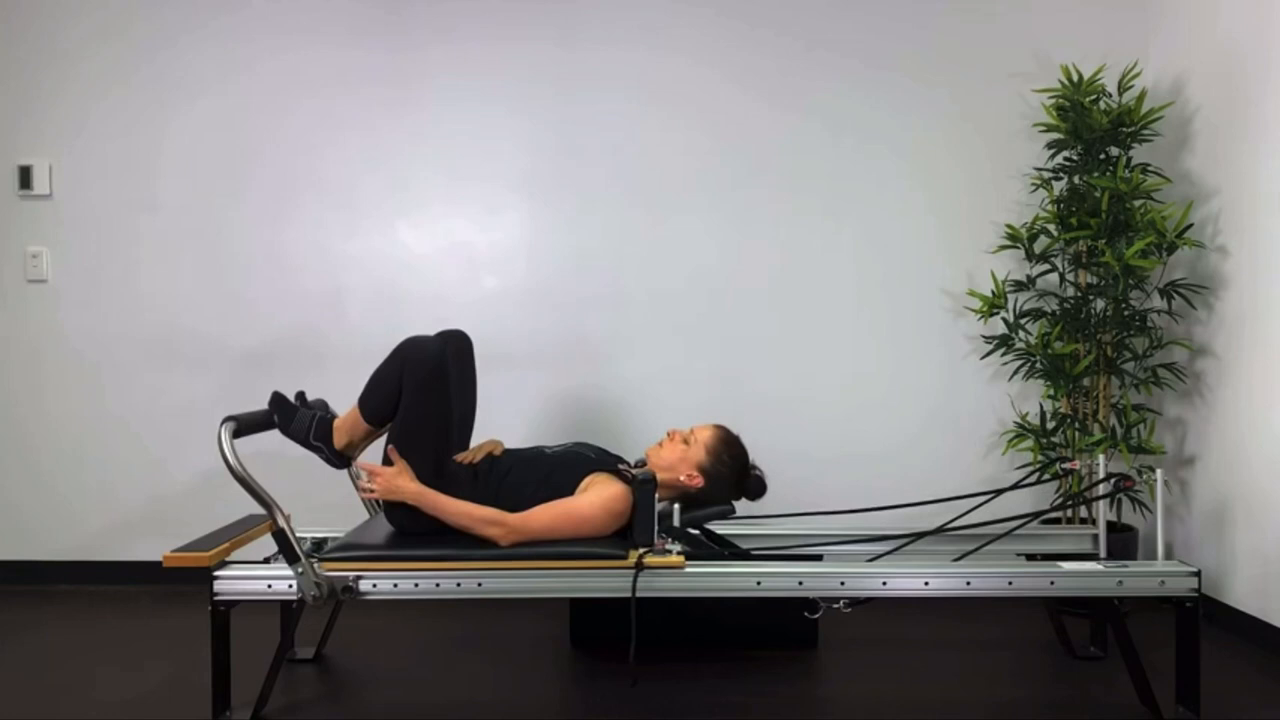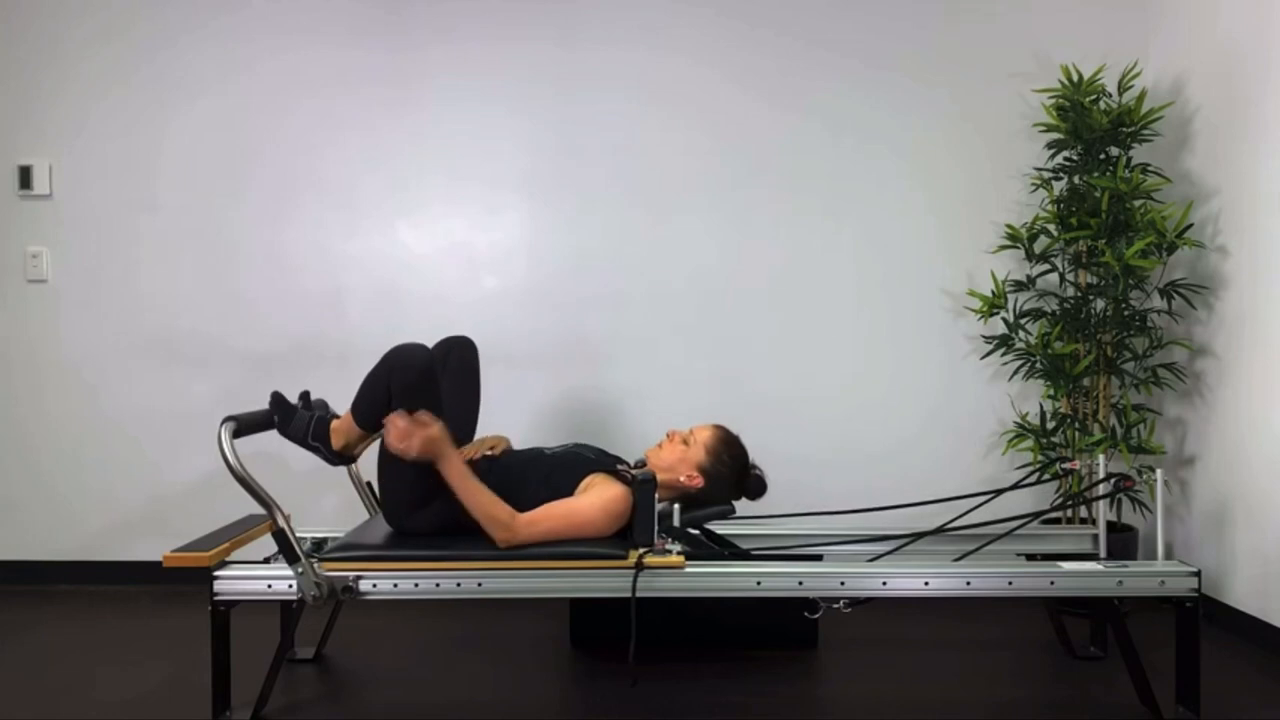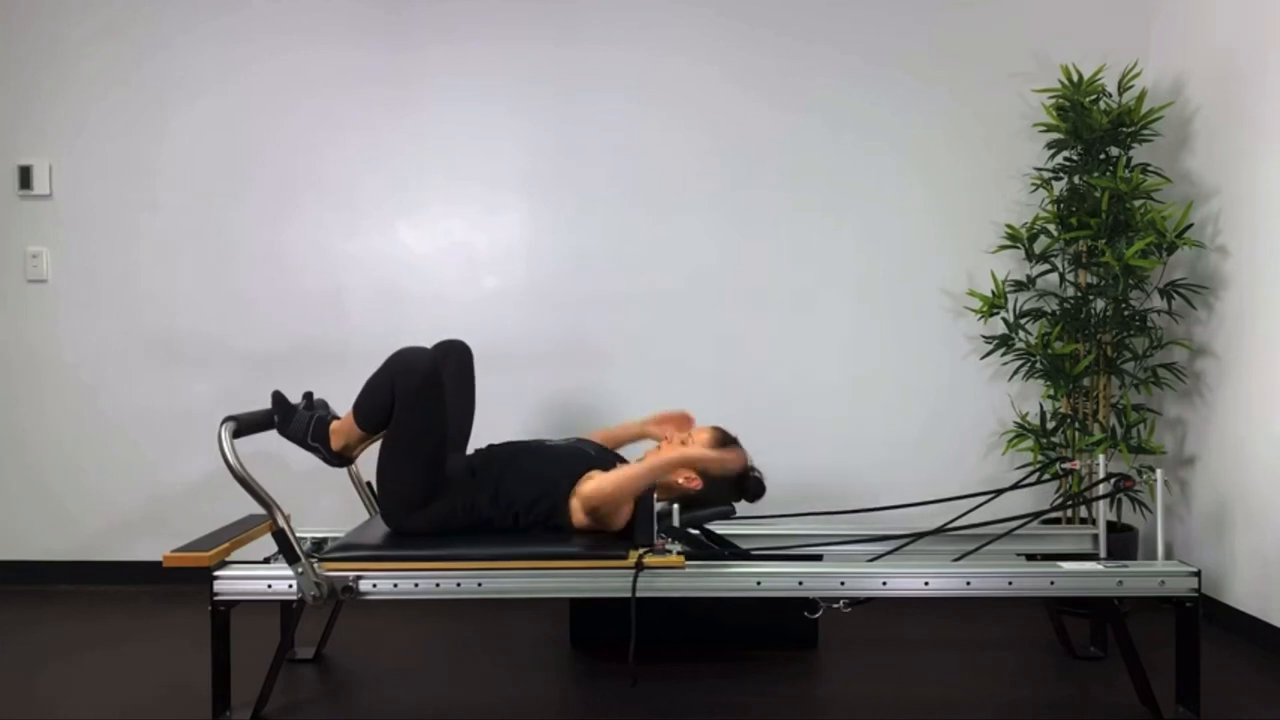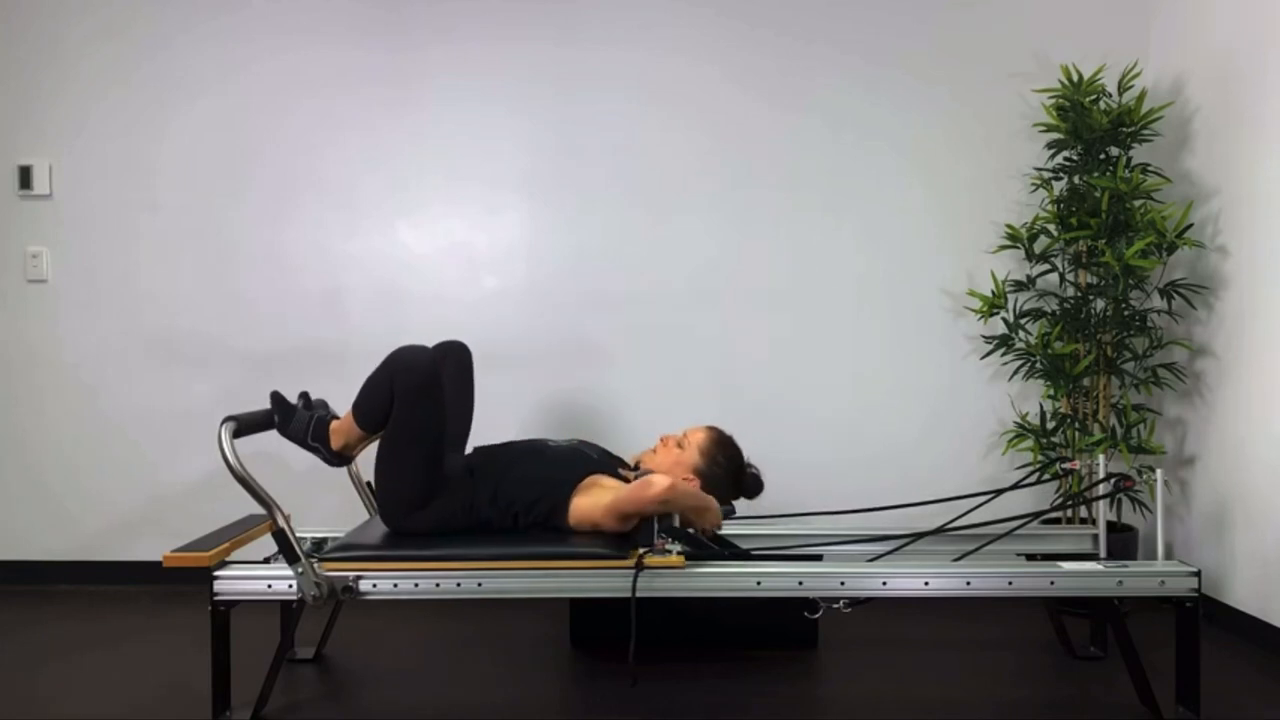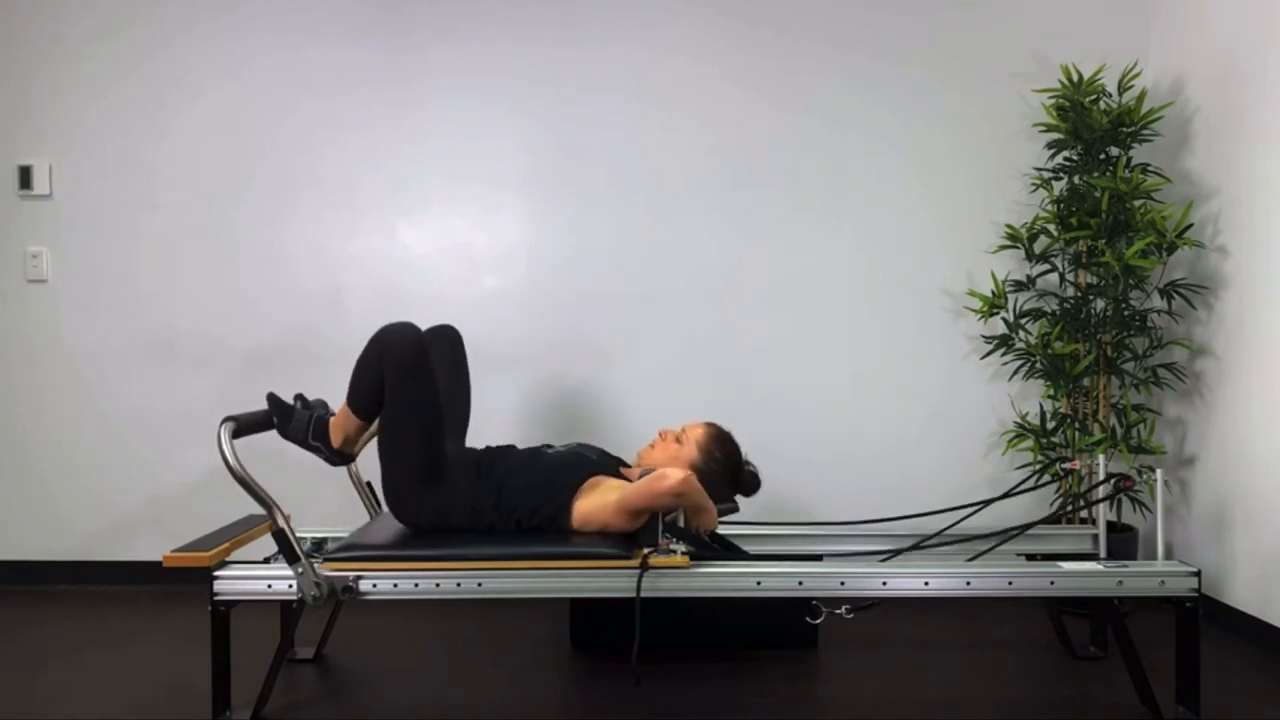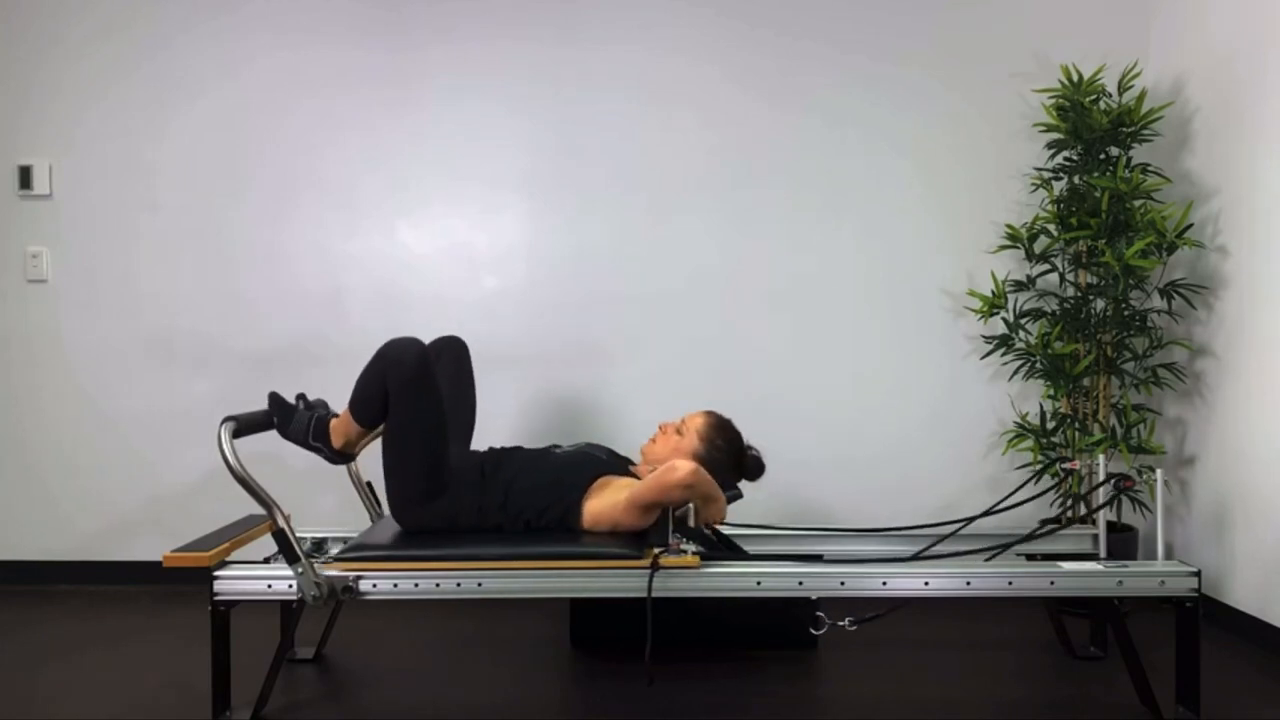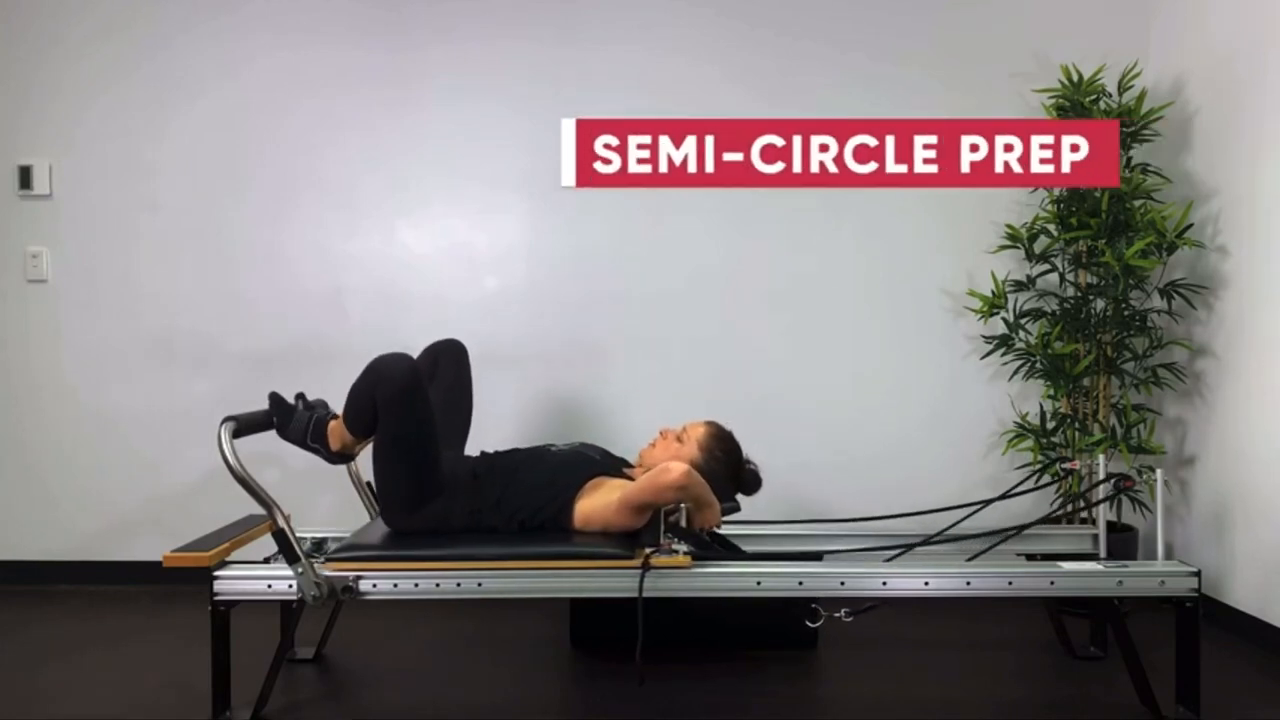
dt=0.4s
person 1, frame 1
left shoulder: (616, 502)
right shoulder: (628, 476)
left elbow: (508, 530)
left wrist: (414, 491)
right wrist: (499, 450)
left hip: (426, 506)
right hip: (455, 479)
left knee: (421, 354)
right knee: (450, 344)
left ankle: (337, 439)
right ankle: (341, 429)
person 1, frame 2
left shoulder: (616, 503)
right shoulder: (627, 478)
left elbow: (508, 531)
left wrist: (443, 455)
right wrist: (493, 448)
left hip: (424, 506)
right hip: (454, 479)
left knee: (412, 361)
right knee: (456, 349)
left ankle: (334, 438)
right ankle: (346, 432)
person 1, frame 3
left shoulder: (616, 509)
right shoulder: (627, 481)
left elbow: (590, 493)
right elbow: (584, 453)
left wrist: (692, 456)
right wrist: (645, 427)
left hip: (423, 506)
right hip: (453, 479)
left knee: (414, 366)
right knee: (450, 354)
left ankle: (334, 441)
right ankle: (342, 431)
person 1, frame 4
left shoulder: (619, 505)
right shoulder: (625, 476)
left elbow: (661, 487)
left wrist: (703, 509)
left hip: (422, 506)
right hip: (452, 479)
left knee: (414, 365)
right knee: (450, 354)
left ankle: (332, 438)
right ankle: (341, 430)
person 1, frame 5
left shoulder: (624, 505)
right shoulder: (625, 478)
left elbow: (672, 483)
left wrist: (701, 512)
left hip: (429, 497)
right hip: (457, 476)
left knee: (400, 341)
right knee: (439, 339)
left ankle: (334, 438)
right ankle: (347, 430)
person 1, frame 6
left shoulder: (633, 503)
right shoulder: (631, 475)
left elbow: (682, 474)
left wrist: (712, 504)
left hip: (434, 502)
right hip: (459, 479)
left knee: (405, 355)
right knee: (447, 349)
left ankle: (333, 437)
right ankle: (345, 428)
person 1, frame 7
left shoulder: (626, 506)
right shoulder: (625, 477)
left elbow: (673, 477)
left wrist: (706, 509)
left hip: (426, 505)
right hip: (451, 481)
left knee: (396, 371)
right knee: (447, 353)
left ankle: (332, 441)
right ankle: (342, 430)
